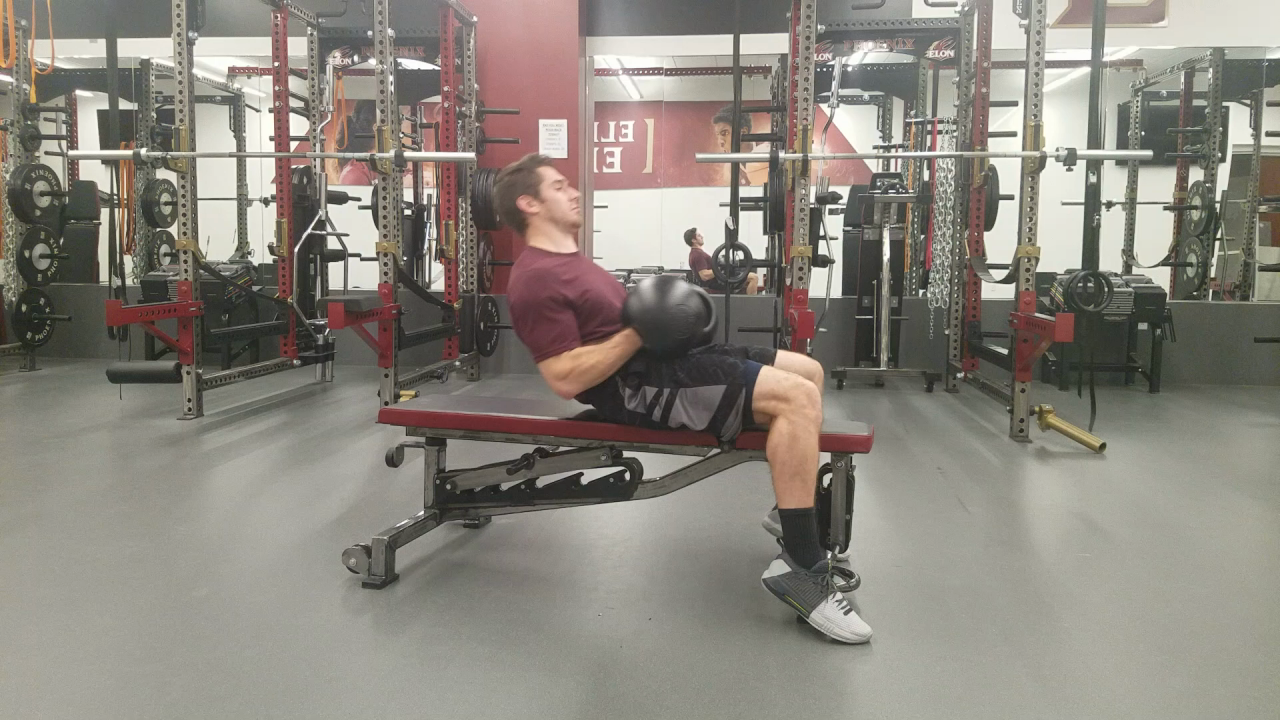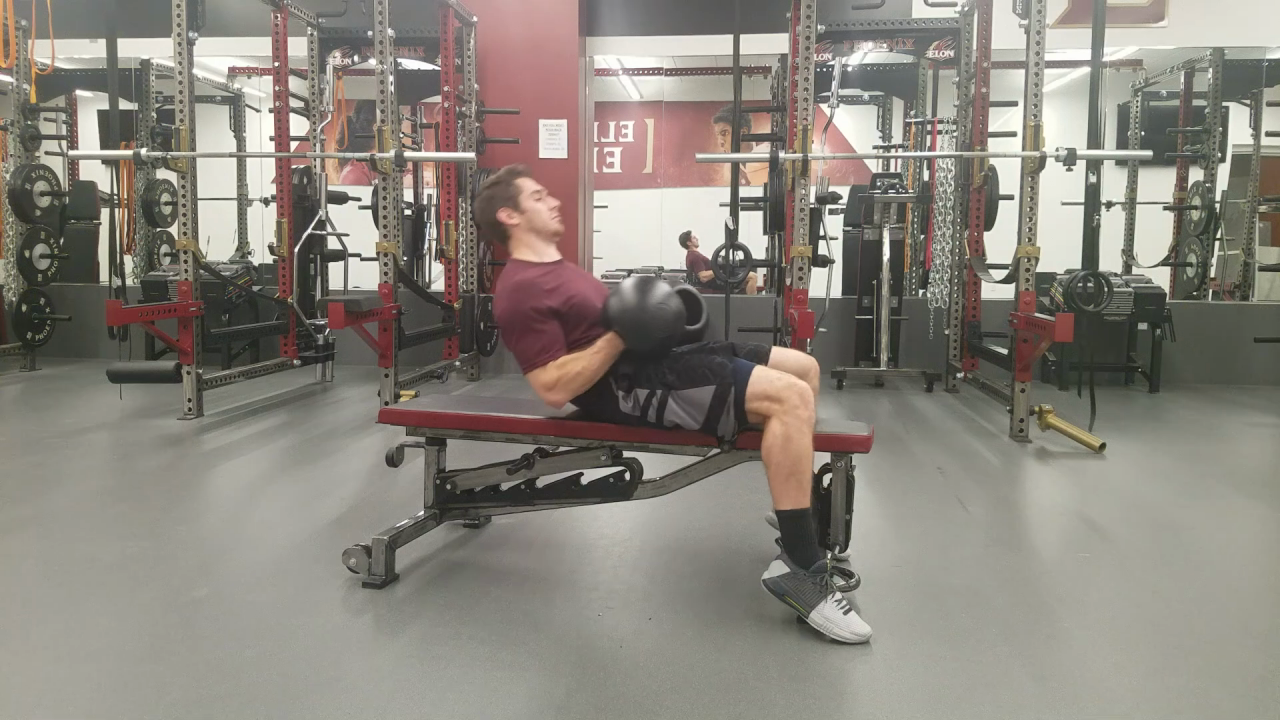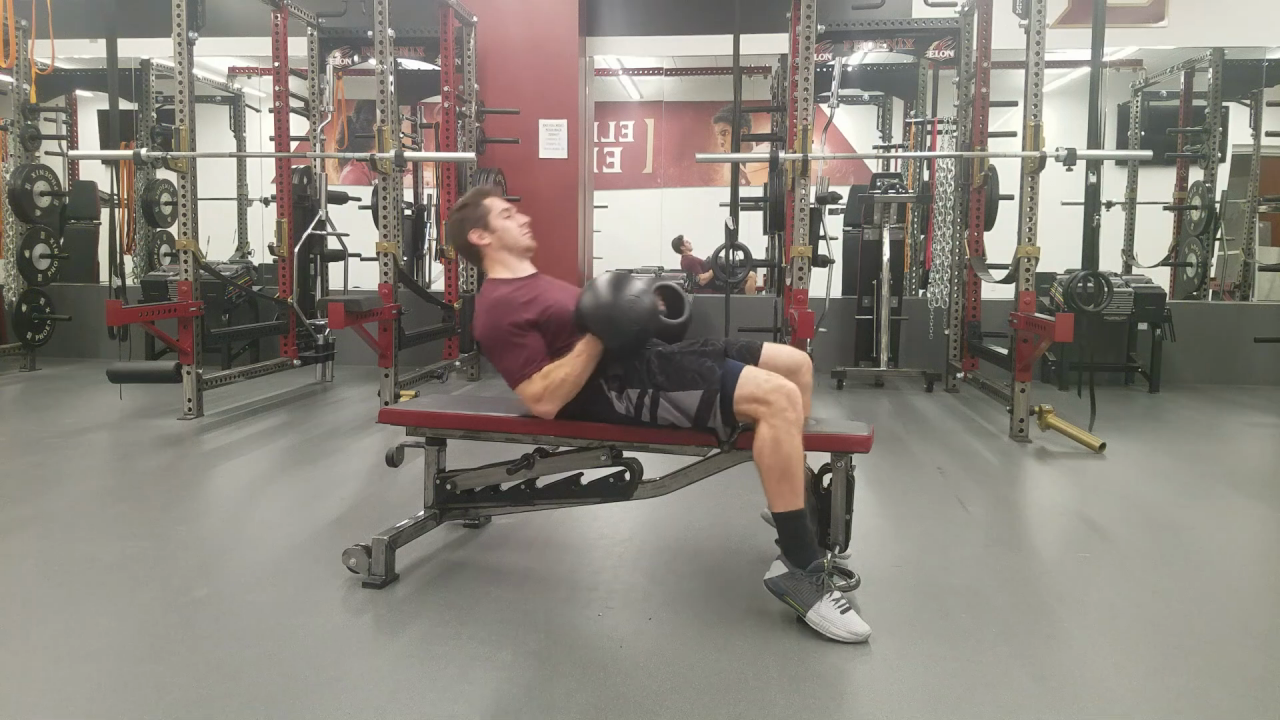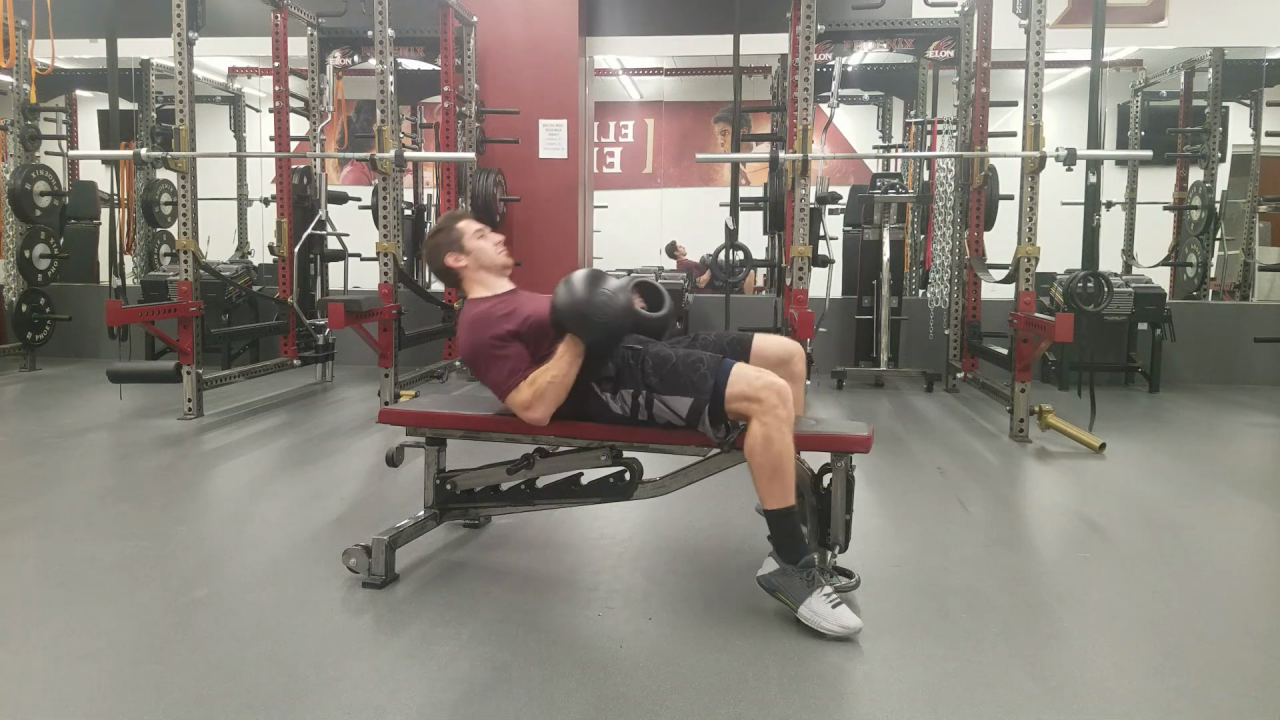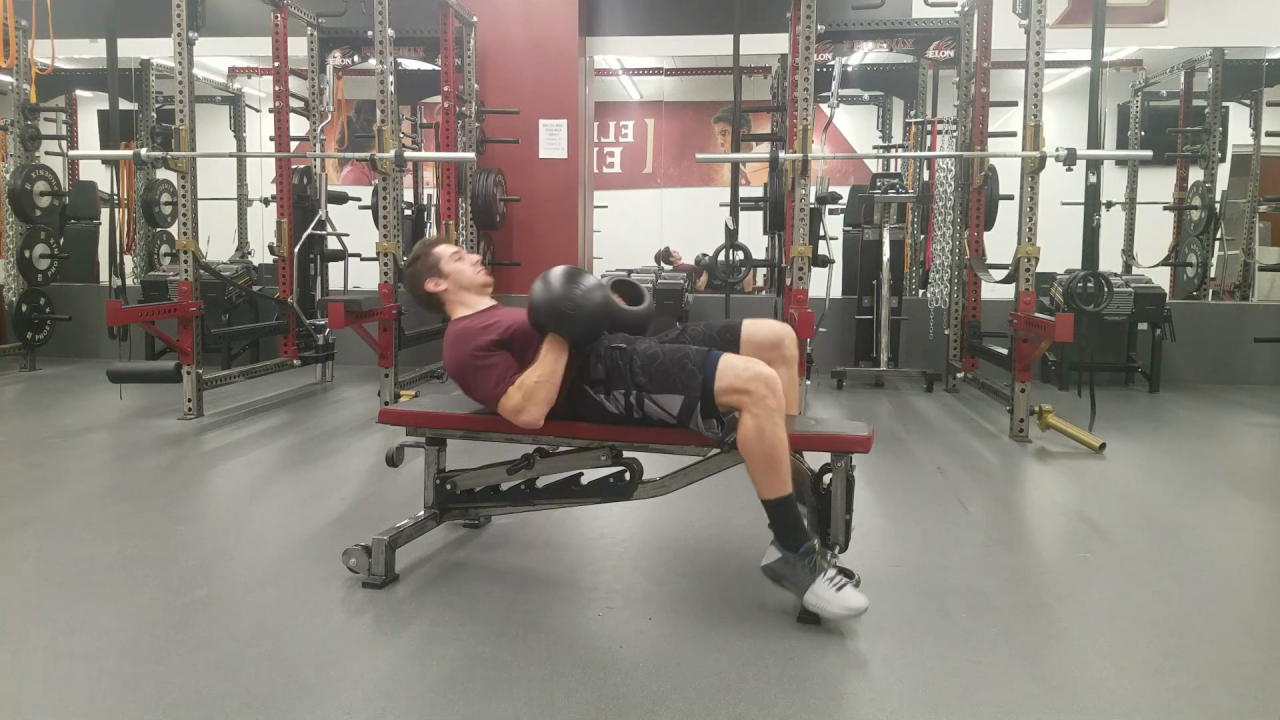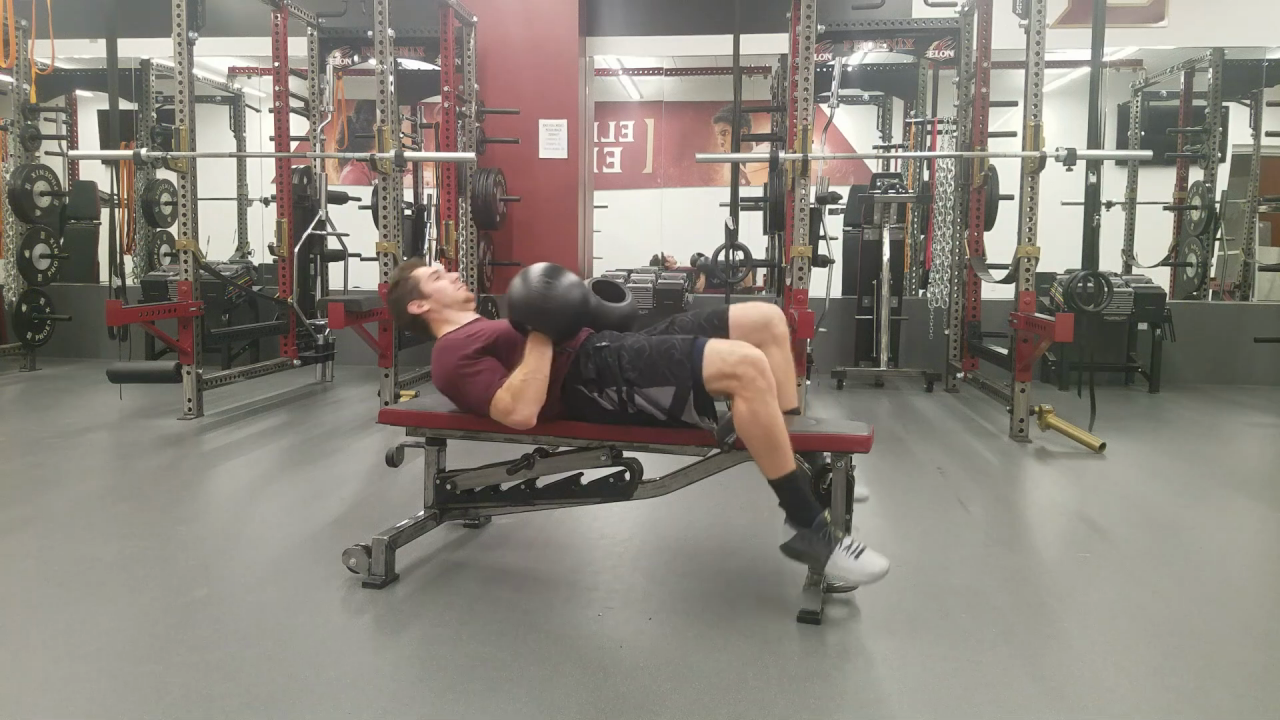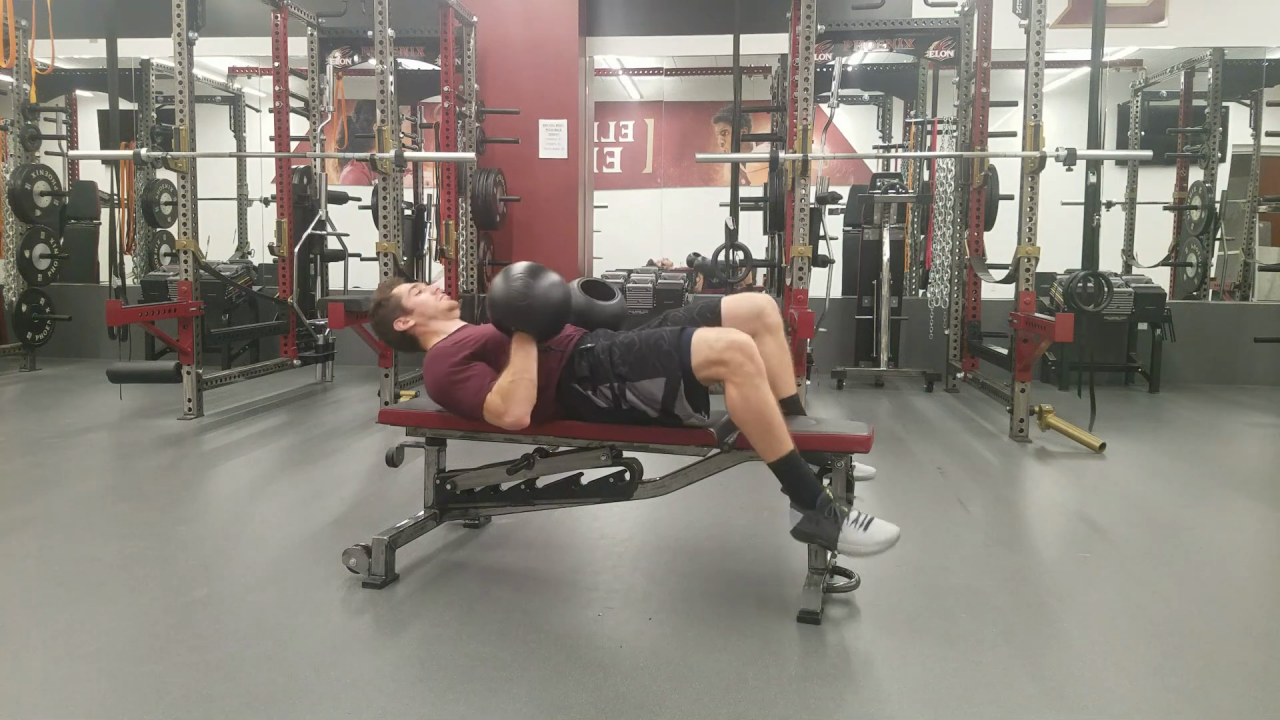
dt=0.1s
person 1, frame 1
left shoulder: (565, 258)
right shoulder: (534, 281)
right elbow: (567, 380)
right wrist: (638, 332)
left hip: (661, 354)
right hip: (639, 384)
left knee: (809, 374)
right knee: (797, 397)
left ankle: (793, 509)
right ankle: (802, 566)
person 1, frame 2
left shoulder: (552, 267)
right shoulder: (520, 292)
right elbow: (555, 389)
right wrist: (621, 334)
left hip: (653, 354)
right hip: (631, 386)
left knee: (803, 370)
right knee: (789, 398)
left ankle: (794, 510)
right ankle: (800, 567)
person 1, frame 3
left shoulder: (529, 283)
right shoulder: (497, 312)
right elbow: (544, 401)
right wrist: (600, 335)
left hip: (647, 353)
right hip: (623, 383)
left knee: (795, 363)
right knee: (779, 397)
left ankle: (790, 505)
right ankle: (799, 566)
person 1, frame 4
left shoulder: (509, 299)
right shoulder: (480, 327)
right elbow: (534, 408)
right wrist: (576, 336)
left hip: (636, 352)
right hip: (614, 383)
left knee: (787, 354)
right knee: (769, 395)
left ankle: (788, 506)
right ankle: (790, 564)
person 1, frame 5
left shoulder: (492, 318)
right shoulder: (464, 345)
right elbow: (528, 412)
right wrist: (558, 335)
left hip: (624, 351)
right hip: (607, 382)
left knee: (777, 338)
right knee: (756, 384)
left ankle: (790, 486)
right ankle: (794, 550)
person 1, frame 6
left shoulder: (479, 331)
right shoulder: (454, 358)
right elbow: (520, 413)
right wrist: (540, 334)
left hip: (617, 349)
right hip: (600, 381)
left knee: (768, 320)
right knee: (749, 367)
left ankle: (798, 471)
right ankle: (809, 528)
person 1, frame 7
left shoulder: (471, 340)
right shoulder: (444, 366)
right elbow: (515, 414)
right wrist: (523, 333)
left hip: (610, 351)
right hip: (595, 381)
left knee: (759, 309)
right knee: (736, 350)
left ankle: (806, 451)
right ankle: (814, 508)
